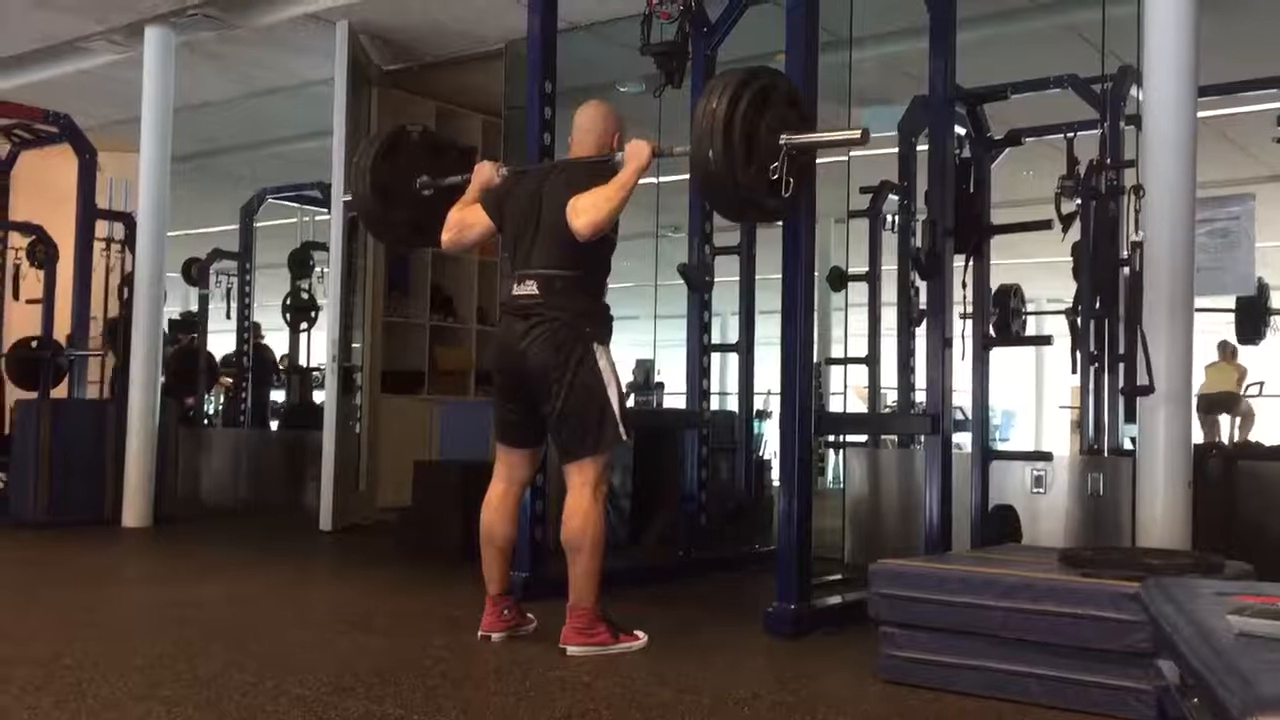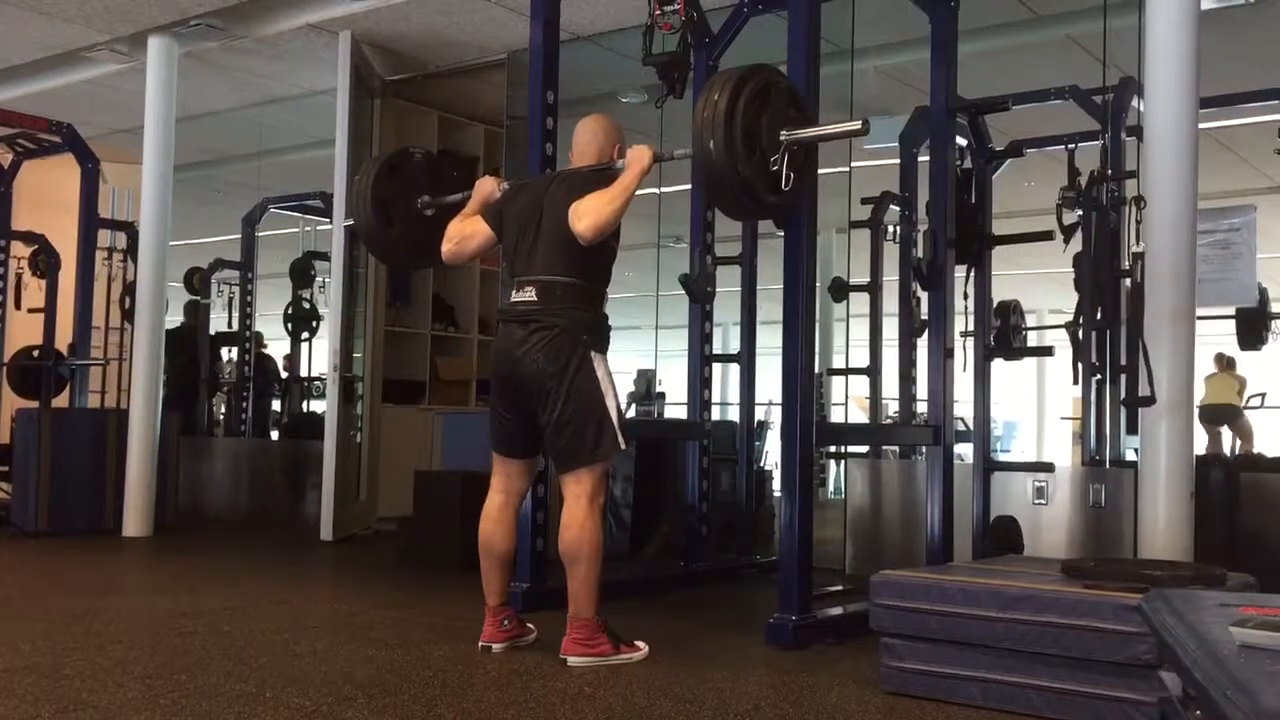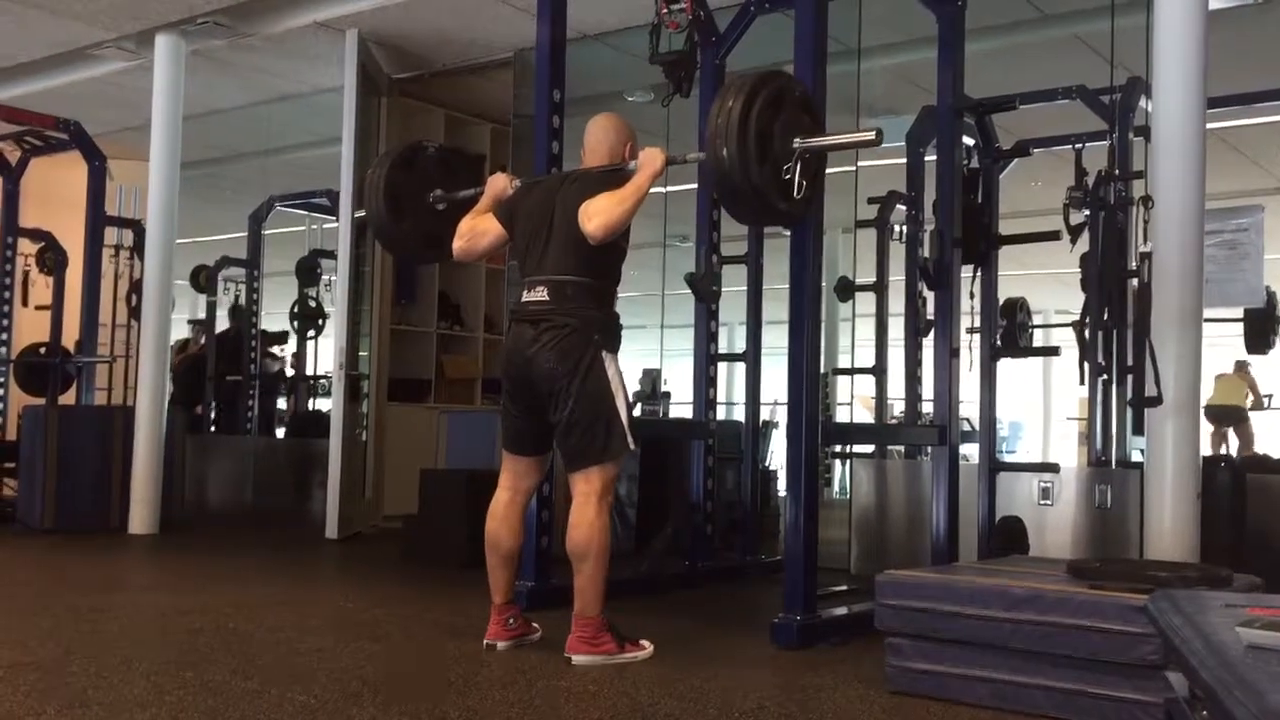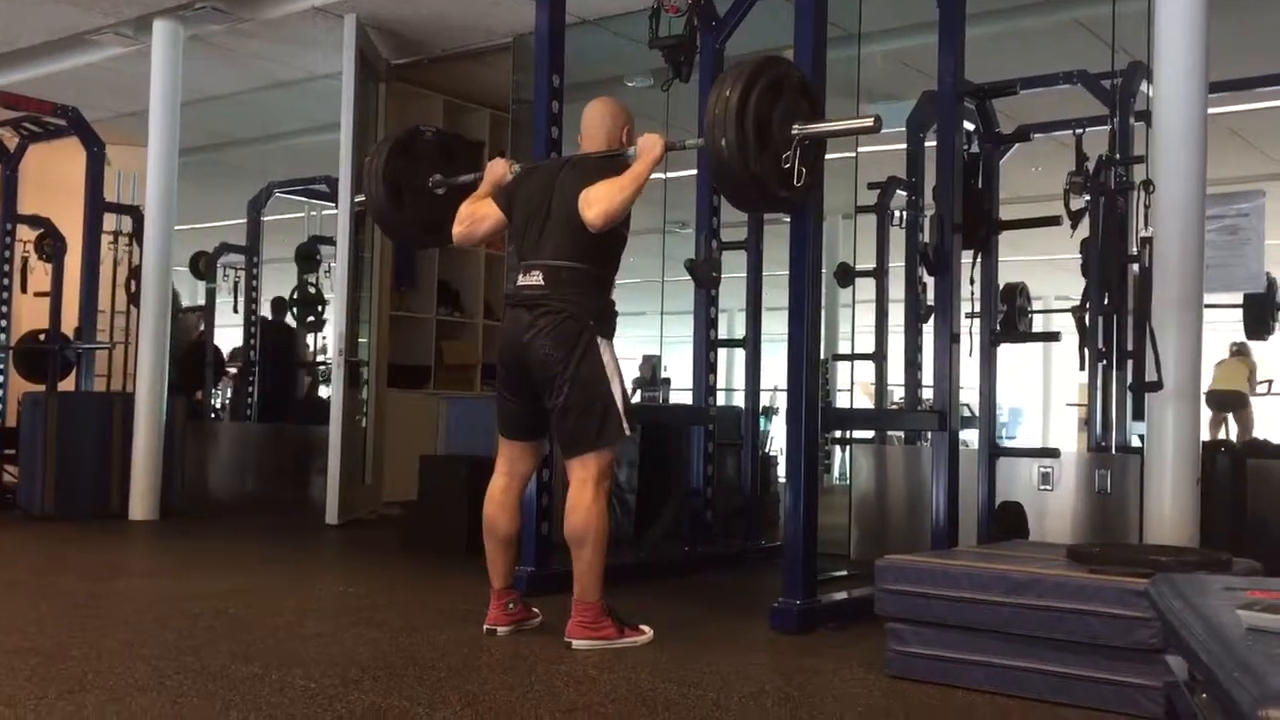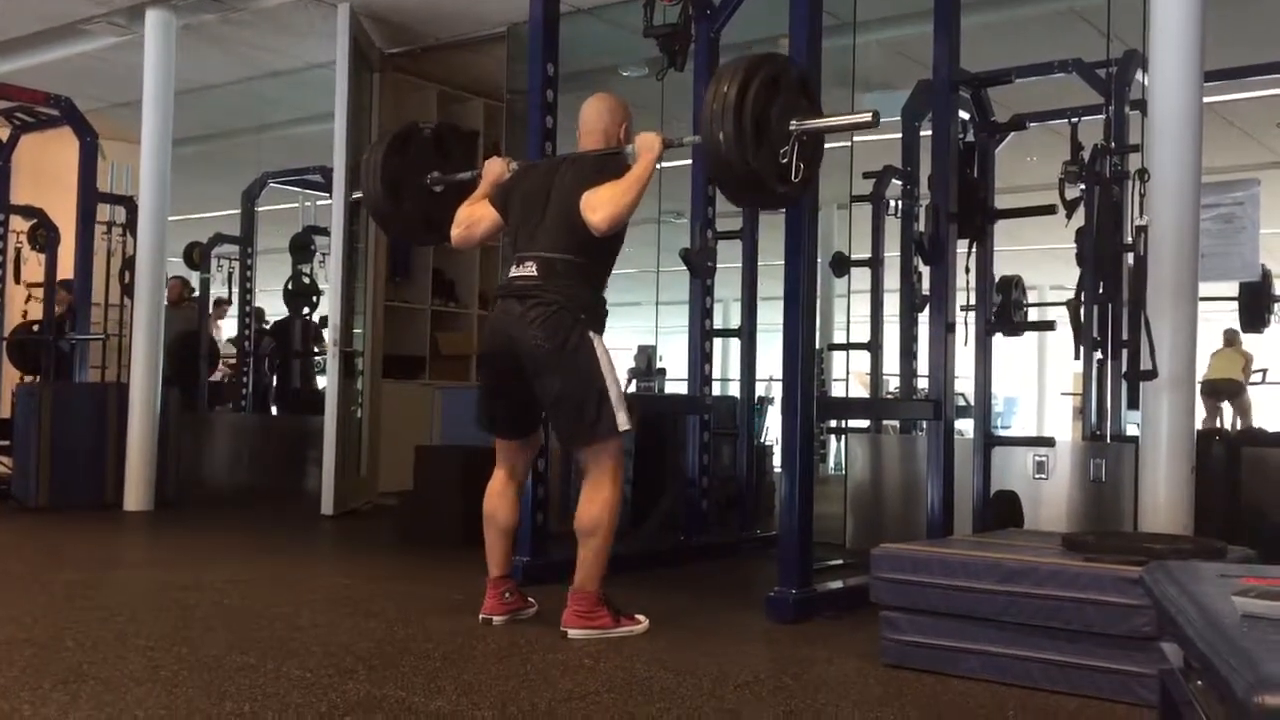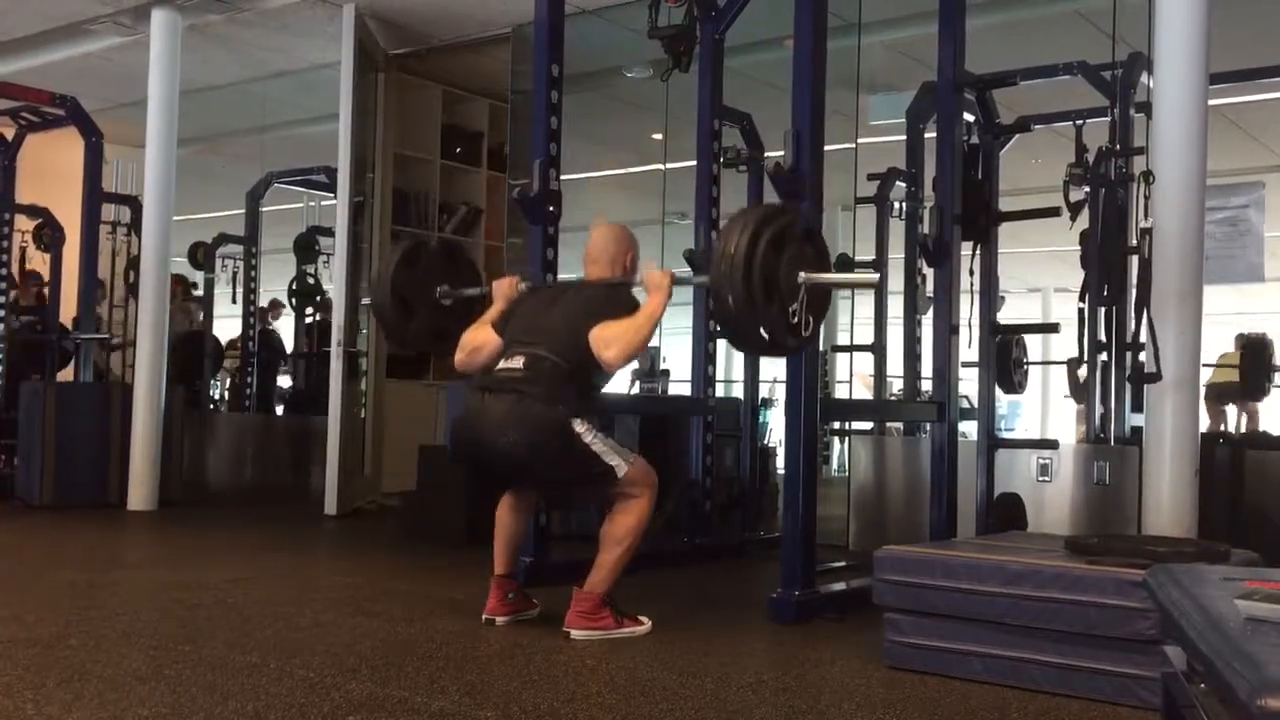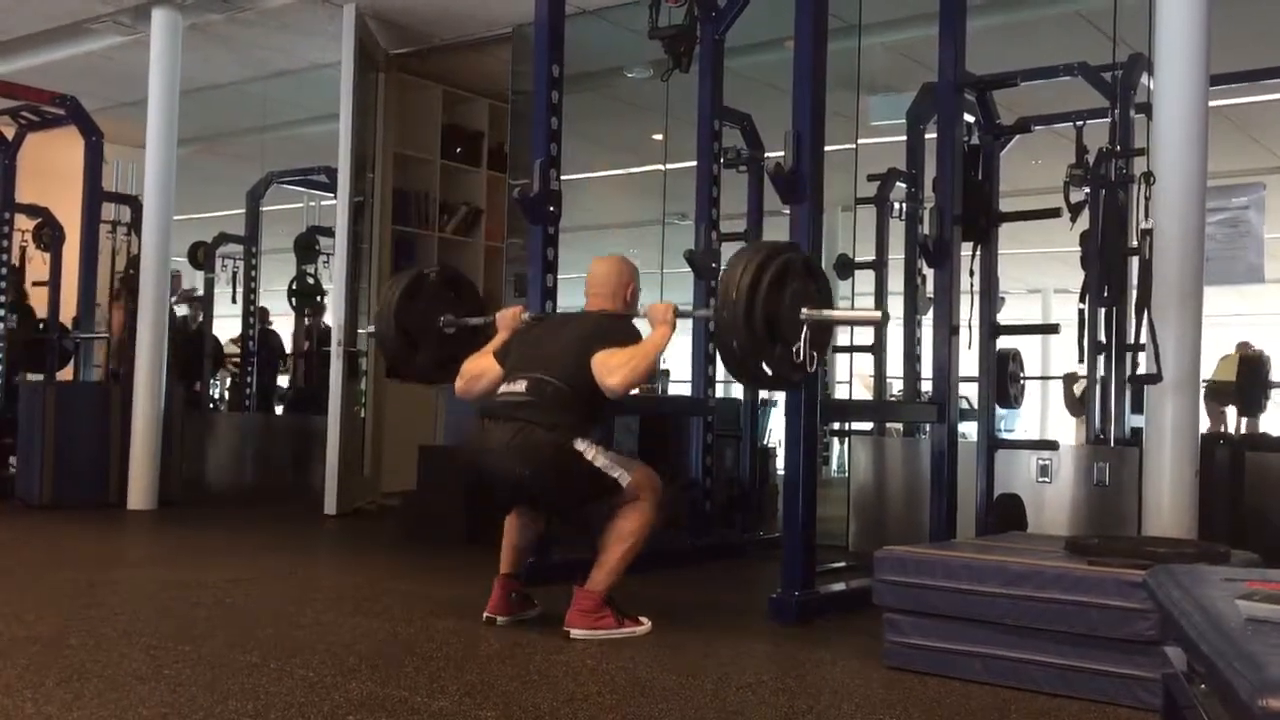
dt=0.7s
person 1, frame 1
left shoulder: (518, 182)
right shoulder: (599, 174)
left elbow: (452, 236)
right elbow: (584, 222)
left wrist: (478, 186)
right wrist: (634, 168)
left hip: (513, 334)
right hip: (567, 337)
left knee: (508, 475)
right knee: (587, 480)
left ankle: (497, 609)
right ankle: (583, 624)
person 1, frame 2
left shoulder: (520, 193)
right shoulder: (602, 183)
left elbow: (453, 247)
right elbow: (586, 225)
left wrist: (479, 200)
right wrist: (635, 171)
left hip: (511, 342)
right hip: (565, 344)
left knee: (505, 485)
right knee: (584, 488)
left ankle: (497, 620)
right ankle: (584, 634)
person 1, frame 3
left shoulder: (531, 192)
right shoulder: (613, 182)
left elbow: (463, 244)
right elbow: (596, 224)
left wrist: (491, 196)
right wrist: (647, 174)
left hip: (522, 340)
right hip: (576, 342)
left knee: (514, 482)
right knee: (592, 486)
left ankle: (502, 619)
right ankle: (588, 633)
person 1, frame 4
left shoulder: (530, 177)
right shoulder: (612, 168)
left elbow: (464, 229)
right elbow: (596, 214)
left wrist: (491, 182)
right wrist: (647, 159)
left hip: (518, 326)
right hip: (571, 329)
left knee: (510, 468)
right knee: (590, 472)
left ankle: (503, 604)
right ankle: (589, 618)
person 1, frame 5
left shoulder: (530, 174)
right shoulder: (611, 166)
left elbow: (462, 233)
right elbow: (601, 217)
left wrist: (489, 182)
right wrist: (647, 160)
left hip: (504, 322)
right hip: (560, 326)
left knee: (510, 464)
right knee: (605, 467)
left ankle: (500, 593)
right ankle: (586, 607)
person 1, frame 6
left shoulder: (535, 296)
right shoulder: (615, 299)
left elbow: (466, 357)
right elbow: (612, 352)
left wrist: (501, 302)
right wrist: (657, 297)
left hip: (473, 423)
right hip: (531, 423)
left knee: (523, 482)
right knee: (639, 486)
left ankle: (503, 594)
right ankle: (589, 608)
person 1, frame 7
left shoulder: (538, 327)
right shoulder: (615, 328)
left elbow: (465, 384)
right elbow: (616, 380)
left wrist: (504, 333)
right wrist: (661, 330)
left hip: (480, 450)
right hip: (533, 449)
right knee: (643, 489)
left ankle: (505, 593)
right ankle: (589, 607)
